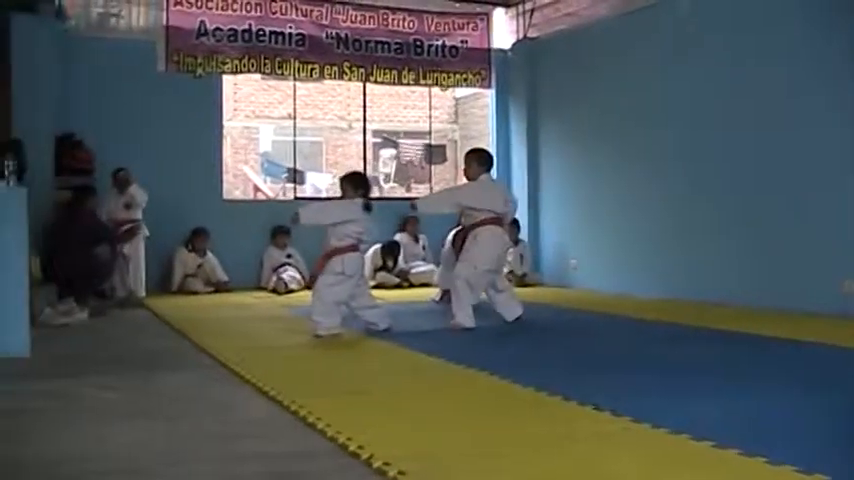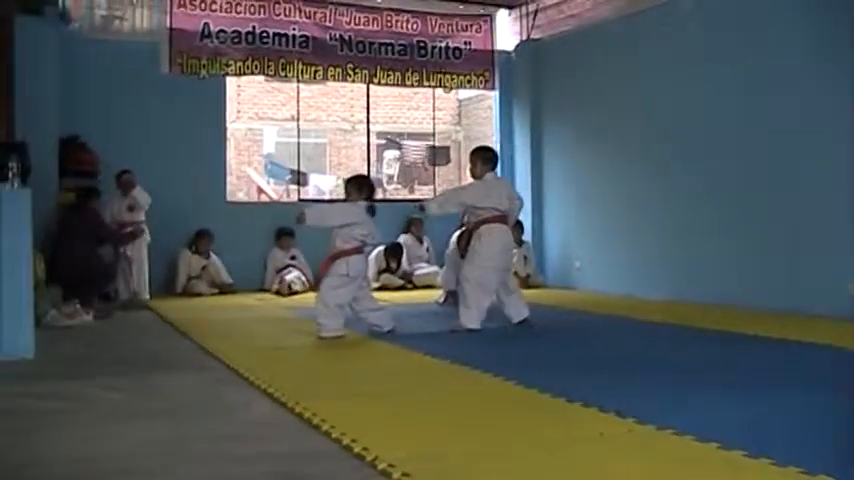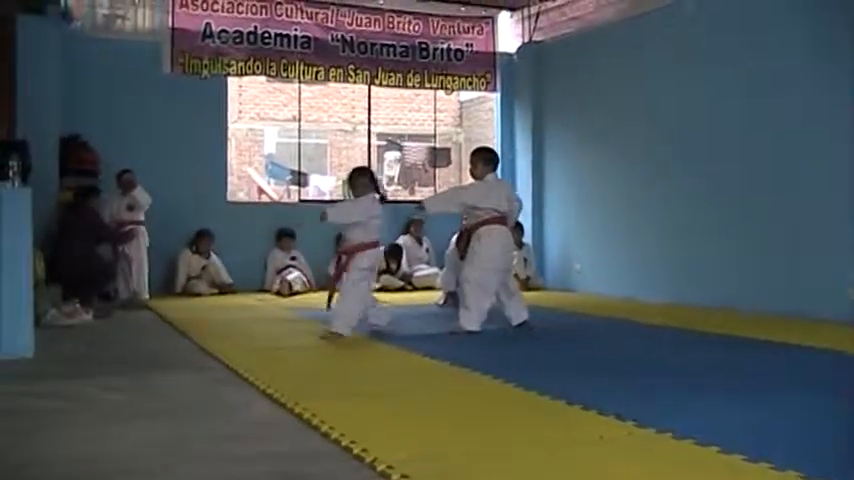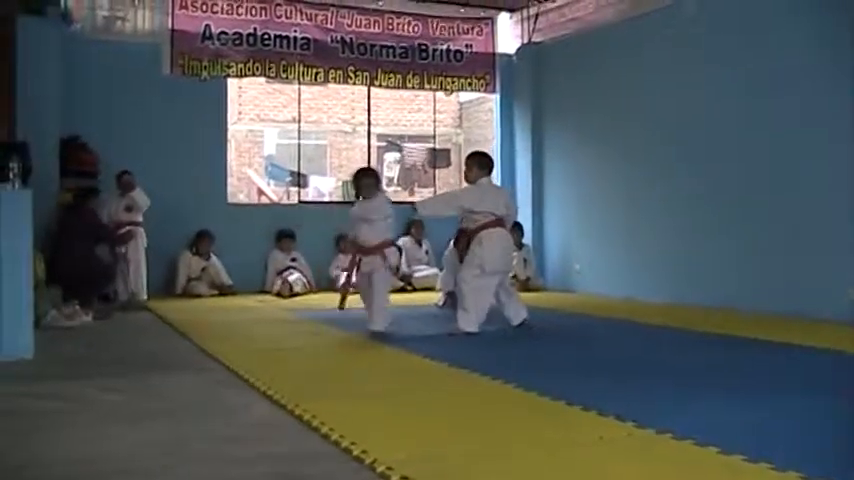
dt=0.2s
person 1, frame 1
left shoulder: (471, 189)
right shoulder: (497, 188)
left elbow: (447, 198)
right elbow: (510, 206)
left wrist: (419, 204)
left hip: (483, 237)
right hip: (497, 236)
left knee: (461, 276)
right knee: (493, 278)
left ankle: (463, 320)
right ankle: (514, 313)
person 1, frame 2
left shoulder: (477, 188)
right shoulder: (503, 185)
left elbow: (453, 198)
right elbow: (516, 204)
left wrist: (428, 205)
left hip: (487, 236)
right hip: (502, 234)
left knee: (471, 277)
right knee: (502, 278)
left ankle: (470, 322)
right ankle: (520, 315)
person 1, frame 3
left shoulder: (477, 188)
right shoulder: (504, 187)
left elbow: (453, 197)
right elbow: (515, 207)
left wrist: (426, 204)
left hip: (486, 237)
right hip: (501, 235)
left knee: (471, 278)
right knee: (503, 279)
left ankle: (470, 323)
right ankle: (520, 317)
person 1, frame 4
left shoulder: (472, 192)
right shoulder: (499, 191)
left elbow: (447, 201)
right elbow: (511, 211)
left wrist: (419, 206)
left hip: (487, 241)
right hip: (501, 239)
left knee: (468, 280)
right knee: (500, 281)
left ankle: (468, 324)
right ankle: (519, 316)
person 2, frame 1
left shoulder: (348, 208)
right shoulder: (361, 211)
left elbow: (322, 210)
right elbow: (364, 236)
left wrist: (301, 214)
left hip: (342, 260)
right hip: (352, 258)
left knee: (324, 291)
right knee: (359, 294)
left ankle: (327, 327)
right ankle: (380, 321)
person 2, frame 2
left shoulder: (352, 210)
right shoulder: (364, 213)
left elbow: (328, 212)
right elbow: (372, 239)
left wrist: (306, 214)
left hip: (347, 262)
right hip: (355, 261)
left knee: (329, 294)
right knee: (361, 296)
left ankle: (331, 329)
right ankle: (383, 323)
person 2, frame 3
left shoulder: (371, 203)
right shoulder: (358, 203)
left elbow: (345, 211)
left wrist: (328, 214)
left hip: (364, 256)
right hip: (354, 255)
left knee: (352, 292)
right knee: (361, 293)
left ankle: (340, 328)
right ankle: (379, 321)
person 2, frame 4
left shoulder: (382, 202)
right shoulder: (359, 207)
left elbow: (372, 212)
right wrist: (353, 243)
left hip: (382, 255)
right hip: (365, 257)
left knee: (379, 290)
right knee: (368, 294)
left ankle: (377, 325)
right ankle: (378, 324)
person 3, frame 1
left shoulder: (64, 214)
right shoulder: (87, 216)
right elbow: (113, 239)
right wrist: (131, 232)
left hip: (54, 269)
right hip: (76, 269)
right knee: (105, 267)
left ankle: (66, 299)
right ankle: (81, 304)
person 3, frame 2
left shoulder: (67, 215)
right shoulder: (91, 216)
right elbow: (115, 240)
right wrist: (134, 234)
right hip: (80, 270)
right knee: (109, 269)
left ankle: (71, 301)
right ankle: (86, 307)
person 3, frame 3
left shoulder: (68, 213)
right shoulder: (89, 215)
right elbow: (114, 238)
right wrist: (129, 234)
right hip: (79, 269)
right knee: (109, 268)
left ankle: (71, 300)
right ankle: (85, 305)
person 3, frame 4
left shoulder: (67, 214)
right shoulder: (89, 216)
right elbow: (112, 239)
right wrist: (127, 235)
right hip: (79, 270)
right knee: (108, 270)
left ankle: (70, 301)
right ankle: (85, 306)
person 4, frame 1
left shoulder: (135, 194)
right shoulder: (111, 198)
left elbow: (143, 200)
right elbow: (106, 217)
left wrist: (131, 185)
right wrist: (113, 225)
left knee: (135, 264)
right knee: (119, 265)
left ankle: (137, 293)
right ankle: (121, 293)
person 4, frame 2
left shoulder: (138, 196)
right shoulder: (115, 201)
left elbow: (146, 203)
right elbow: (109, 219)
left wrist: (135, 188)
right wrist: (116, 227)
left knee: (139, 266)
right knee: (122, 267)
left ankle: (142, 295)
right ankle: (125, 295)
person 4, frame 3
left shoulder: (138, 196)
right shoulder: (114, 200)
left elbow: (147, 203)
right elbow: (108, 218)
left wrist: (135, 188)
right wrist: (116, 226)
left hip: (136, 234)
left knee: (138, 265)
right knee: (122, 266)
left ankle: (141, 295)
right ankle: (124, 295)
person 4, frame 4
left shoulder: (136, 197)
right shoulder: (113, 201)
left elbow: (145, 204)
right elbow: (107, 219)
left wrist: (134, 189)
right wrist: (114, 227)
left hip: (134, 235)
left knee: (137, 266)
right knee: (121, 267)
left ankle: (139, 295)
right ankle: (123, 296)
